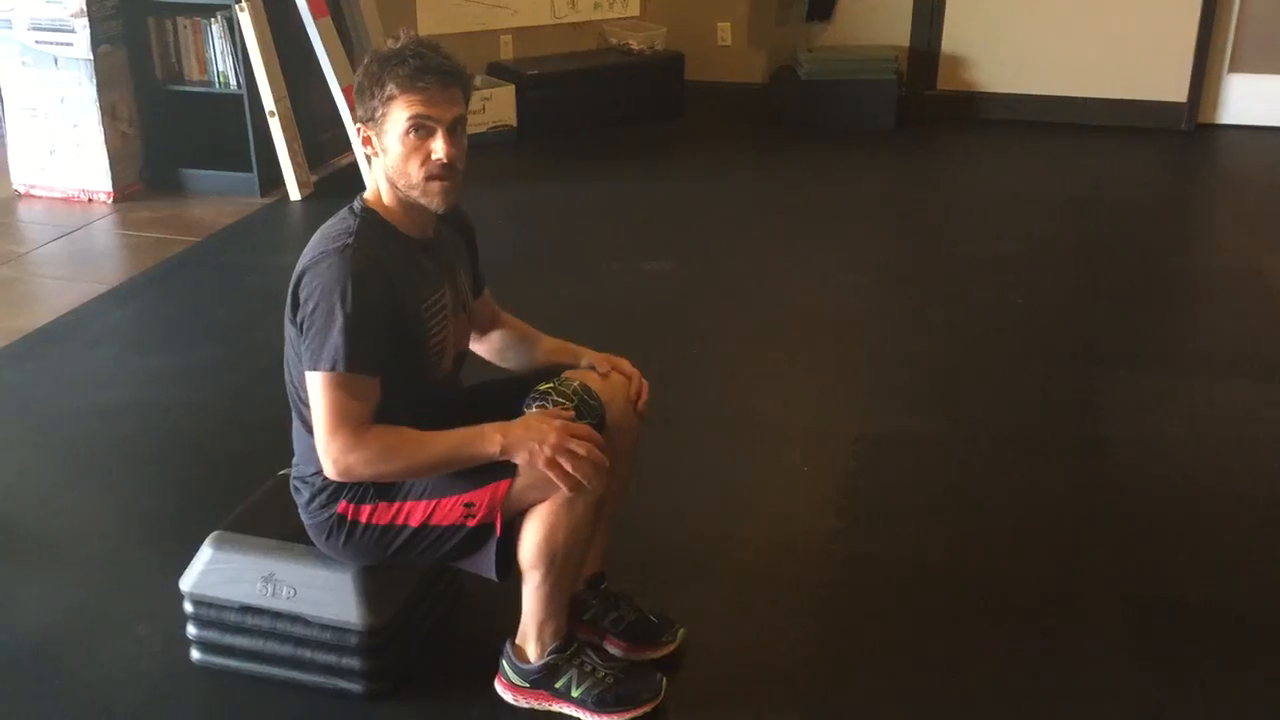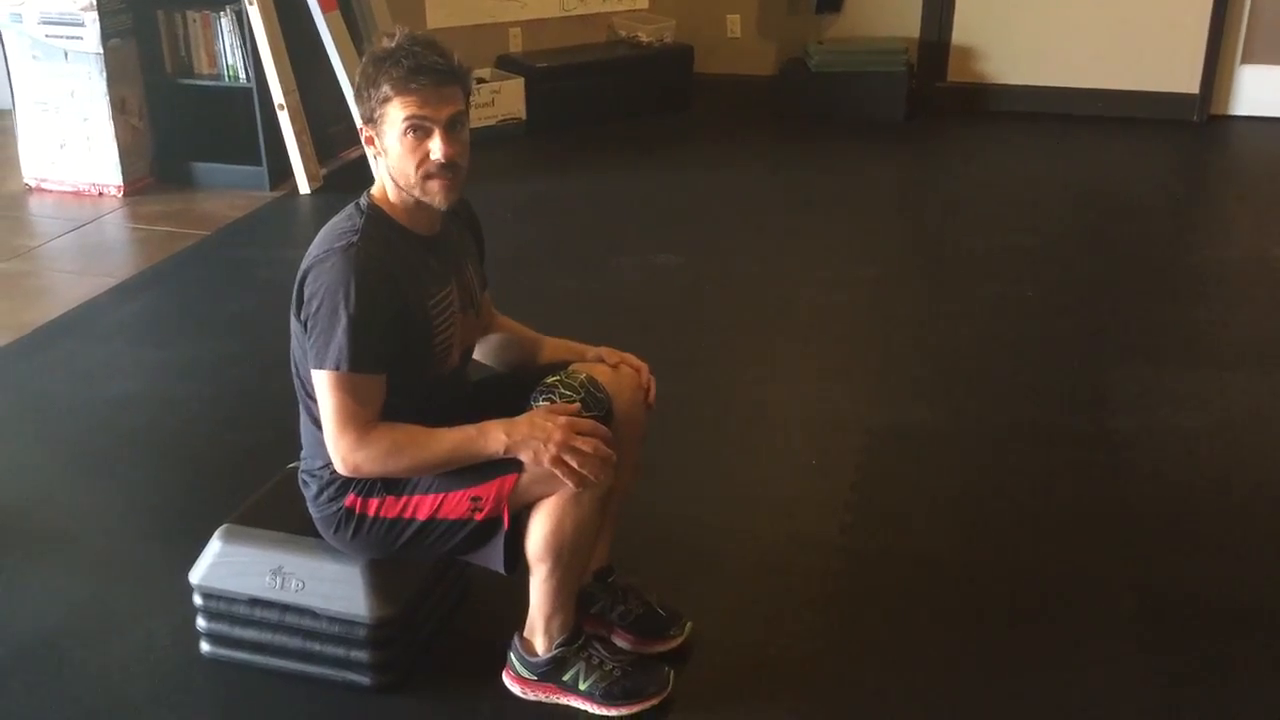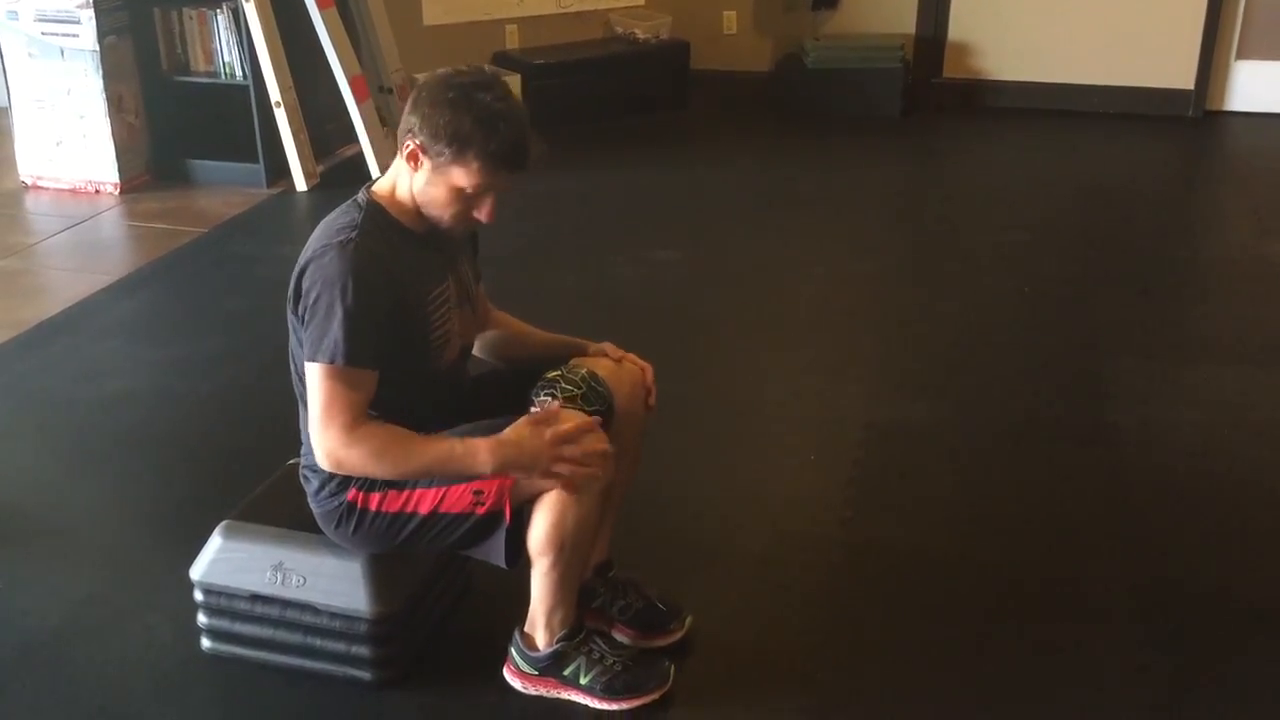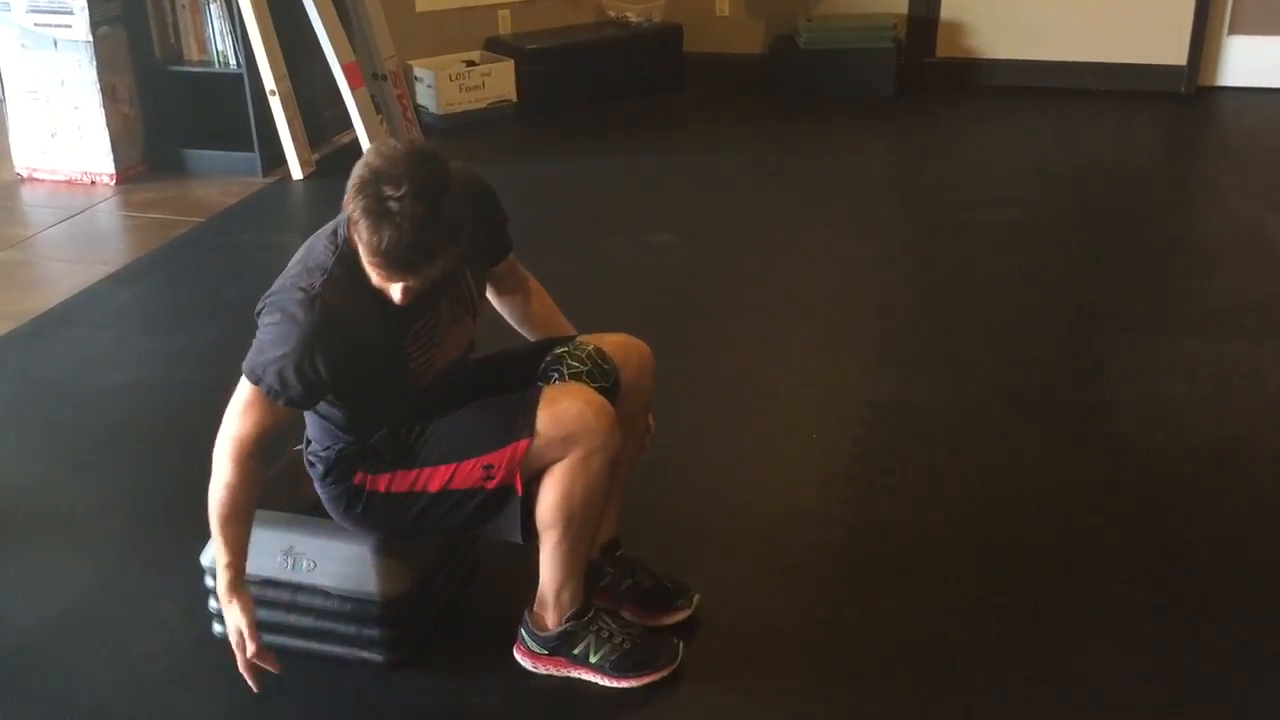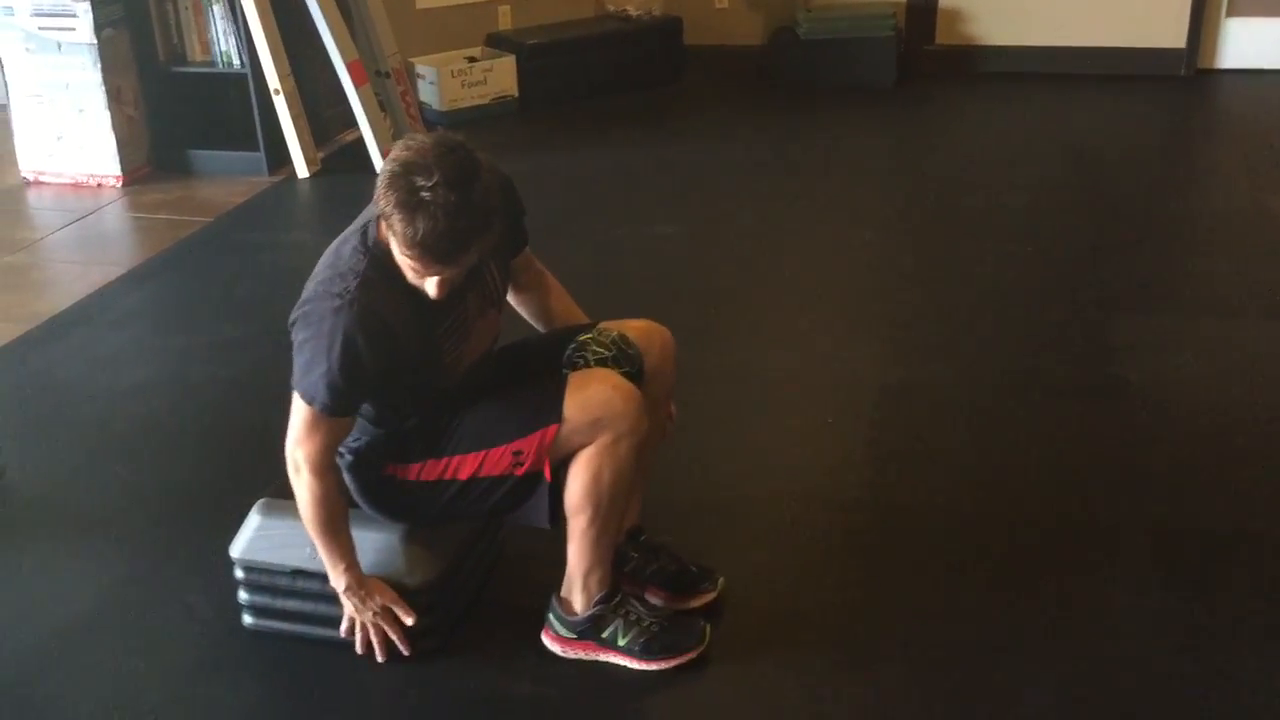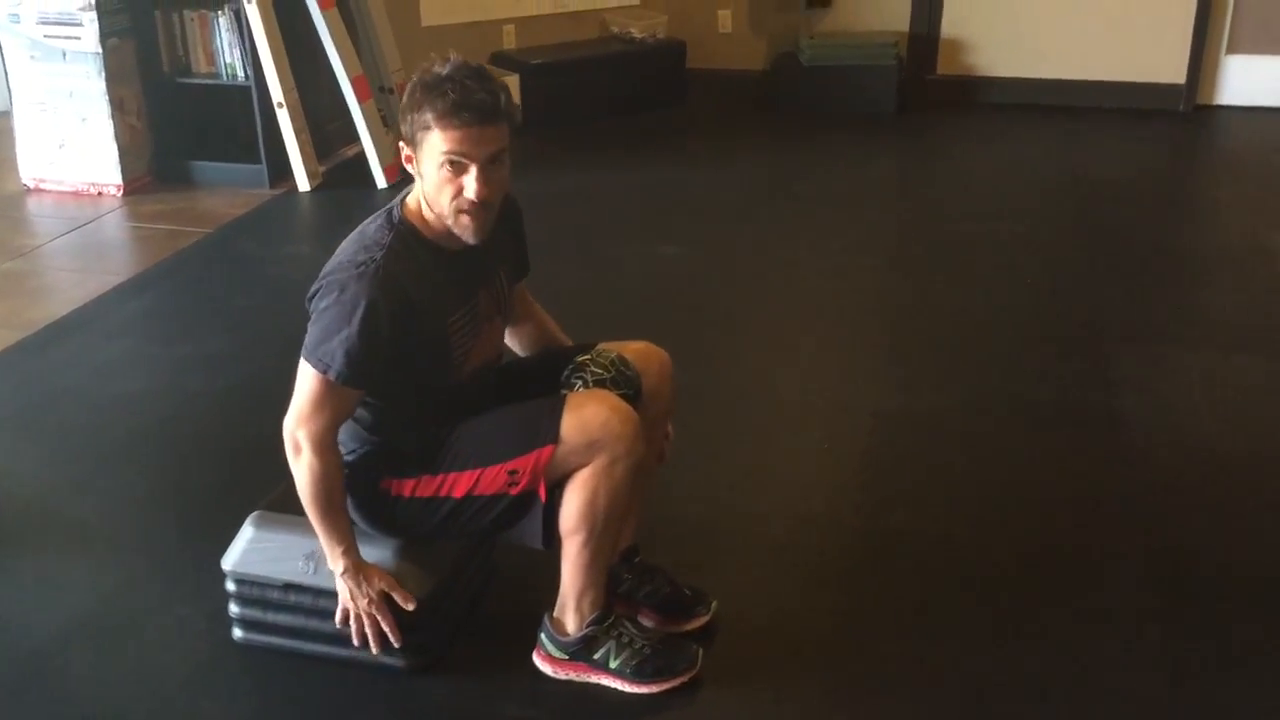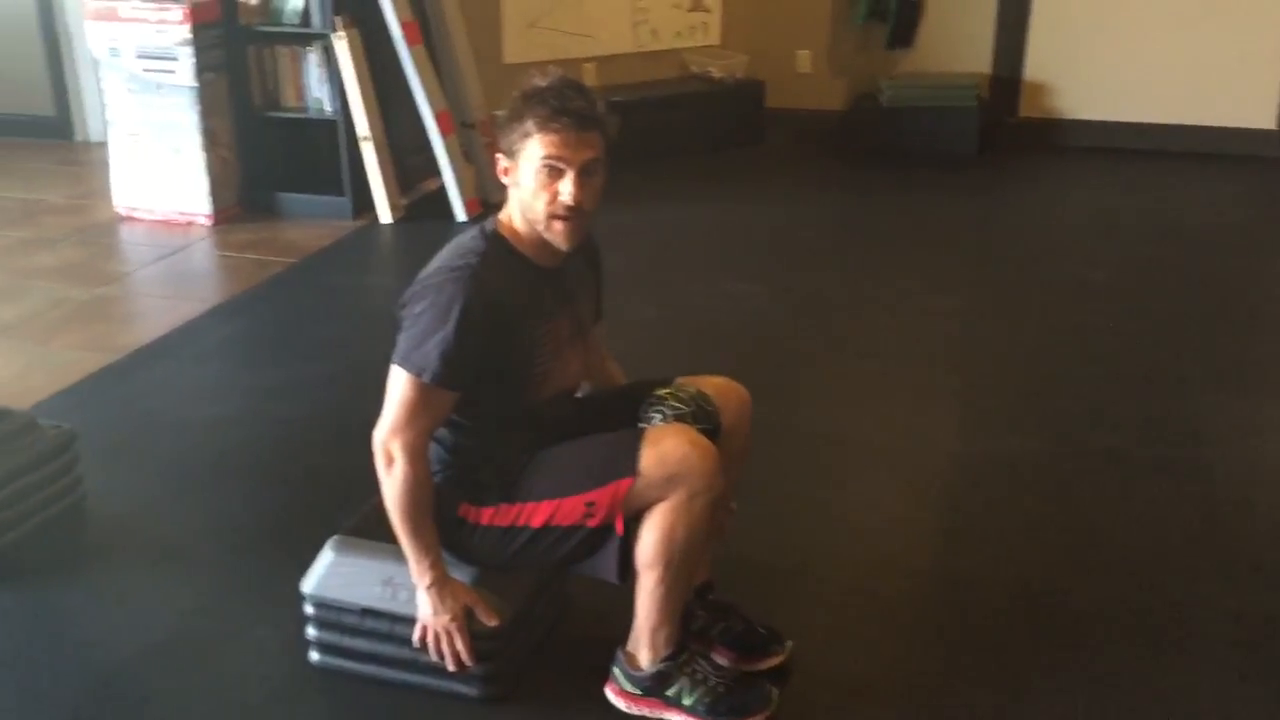
dt=0.7s
person 1, frame 1
left shoulder: (446, 222)
right shoulder: (347, 267)
left elbow: (486, 328)
right elbow: (346, 452)
left wrist: (583, 357)
right wrist: (507, 439)
left hip: (428, 430)
right hip: (357, 496)
left knee: (612, 399)
right knee: (570, 473)
left ankle: (583, 593)
right ankle: (537, 663)
person 1, frame 2
left shoulder: (453, 216)
right shoulder: (351, 267)
left elbow: (481, 331)
right elbow: (354, 448)
left wrist: (587, 353)
right wrist: (510, 435)
left hip: (436, 422)
right hip: (363, 489)
left knee: (619, 389)
right knee: (577, 467)
left ankle: (589, 585)
right ankle: (545, 655)
person 1, frame 3
left shoulder: (442, 214)
right shoulder: (348, 265)
left elbow: (478, 325)
right elbow: (337, 441)
left wrist: (584, 351)
right wrist: (498, 456)
left hip: (437, 415)
right hip: (365, 485)
left knee: (619, 386)
right knee: (579, 449)
left ankle: (588, 581)
right ankle: (547, 650)
person 1, frame 4
left shoulder: (464, 202)
right shoulder: (313, 309)
left elbow: (512, 285)
right elbow: (237, 444)
left wrist: (585, 370)
right wrist: (231, 588)
left hip: (444, 393)
right hip: (371, 462)
left knee: (627, 360)
right knee: (585, 423)
left ankle: (596, 560)
right ankle: (554, 629)
person 1, frame 5
left shoulder: (487, 196)
right shoulder: (346, 311)
left elbow: (526, 279)
right elbow: (308, 455)
left wrist: (601, 355)
right wrist: (349, 583)
left hip: (470, 381)
right hip: (401, 455)
left knee: (648, 347)
right knee: (614, 410)
left ankle: (620, 546)
right ankle: (583, 613)
person 1, frame 6
left shoulder: (495, 212)
right shoulder: (371, 282)
left elbow: (517, 314)
right elbow: (306, 435)
left wrist: (593, 376)
right wrist: (348, 568)
left hip: (469, 398)
right hip: (400, 466)
left knee: (647, 368)
right knee: (610, 429)
left ankle: (616, 565)
right ankle: (576, 634)
person 1, frame 7
left shoulder: (574, 247)
right shoulder: (464, 289)
right elbow: (396, 445)
left wrist: (645, 429)
right wrist: (432, 583)
left hip: (546, 432)
right hip: (479, 493)
left knee: (725, 405)
right knee: (688, 464)
left ankle: (689, 601)
